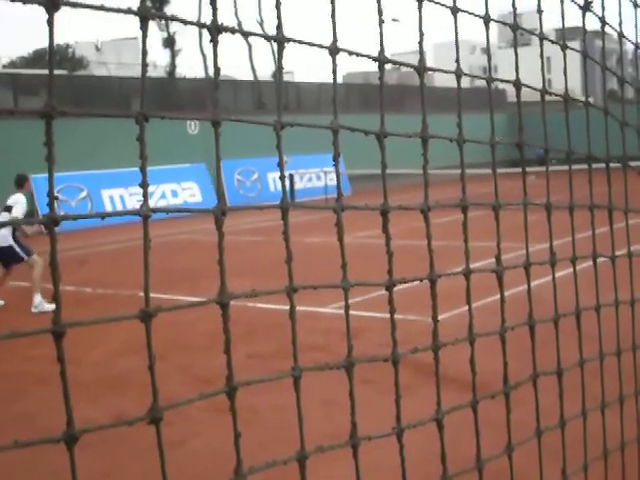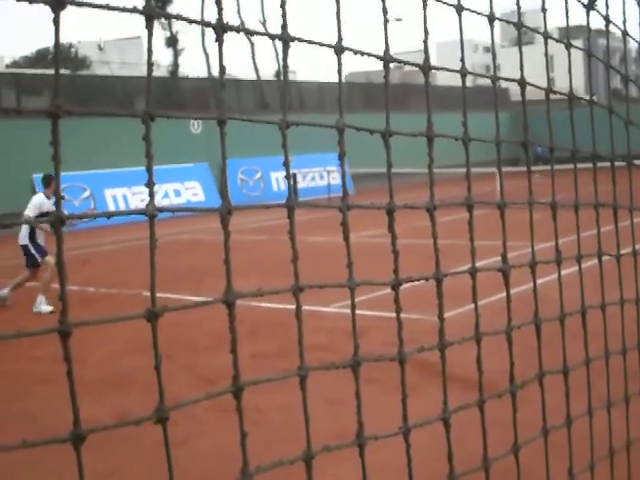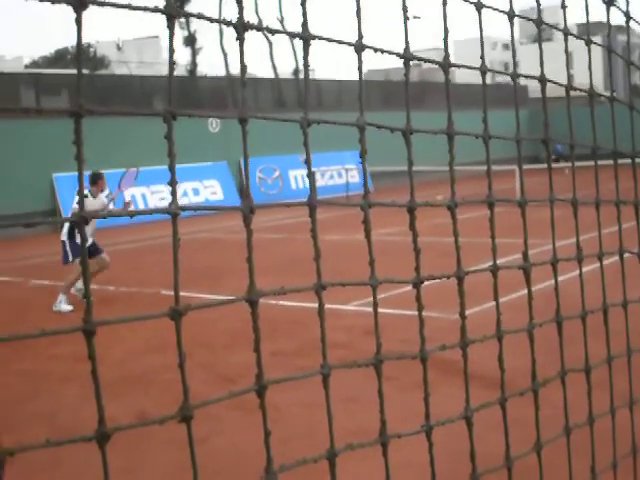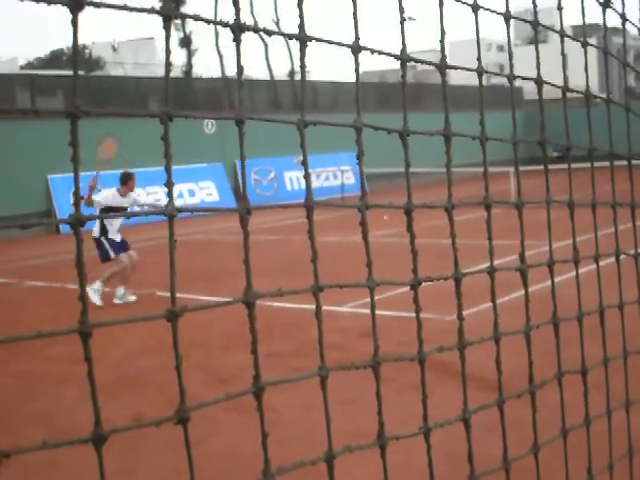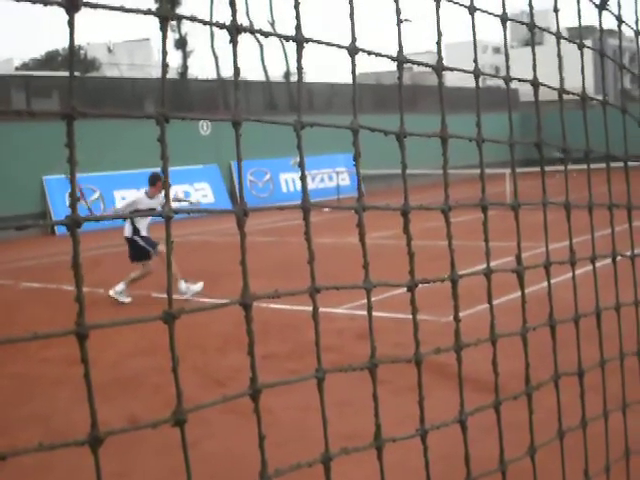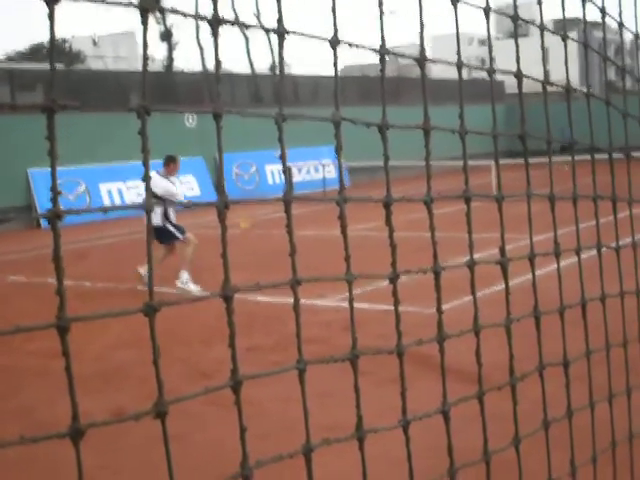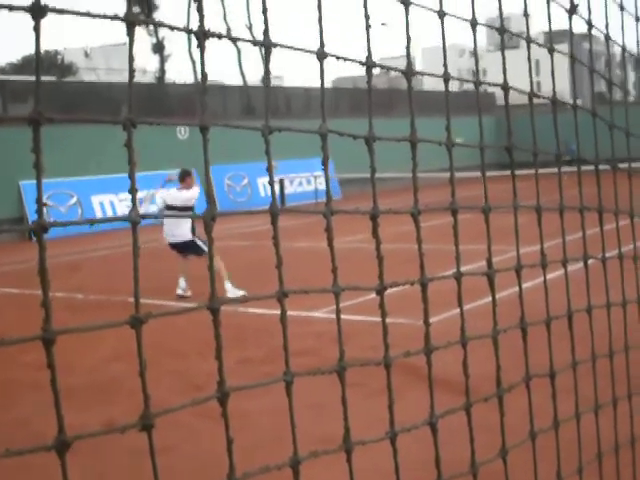
dt=0.2s
person 1, frame 1
left shoulder: (12, 199)
right shoulder: (21, 199)
right elbow: (14, 220)
left wrist: (30, 228)
right wrist: (28, 231)
right knee: (38, 263)
right ankle: (37, 303)
person 1, frame 2
left shoulder: (49, 201)
right shoulder: (39, 199)
left elbow: (49, 222)
right elbow: (26, 218)
right wrist: (45, 227)
left hip: (35, 240)
right hip: (29, 240)
left knee: (32, 273)
right knee: (50, 264)
right ankle: (40, 302)
person 1, frame 3
left shoulder: (102, 199)
right shoulder: (83, 196)
left wrist: (125, 207)
right wrist: (92, 212)
left hip: (87, 239)
right hip: (71, 238)
left knee: (105, 262)
right knee: (80, 268)
left ankle: (80, 285)
right ankle: (60, 301)
person 1, frame 4
left shoulder: (131, 197)
right shoulder: (109, 194)
left elbow: (144, 204)
right elbow: (88, 203)
left wrist: (162, 206)
right wrist: (90, 190)
left hip: (115, 235)
right hip: (103, 235)
left knee: (134, 260)
right knee: (125, 263)
left ankle: (120, 293)
right ankle: (96, 287)
person 1, frame 5
left shoulder: (158, 196)
right shoulder: (138, 198)
right elbow: (119, 211)
left wrist: (182, 199)
left hip: (140, 234)
right hip: (134, 234)
left knee: (147, 268)
right knee: (165, 253)
left ankle: (119, 290)
right ankle: (183, 288)
person 1, frame 6
left shoulder: (153, 175)
right shoulder: (168, 186)
right elbow: (184, 203)
left hip: (157, 220)
right hip: (163, 221)
left knee: (171, 248)
right knee: (191, 241)
left ankle: (146, 270)
right ankle: (184, 279)
person 1, frame 7
left shoulder: (167, 194)
right shoulder: (190, 194)
right elbow: (196, 188)
left hip: (171, 239)
right hip: (187, 237)
left knee: (185, 256)
right knee: (215, 258)
left ankle: (182, 287)
right ankle: (229, 289)
